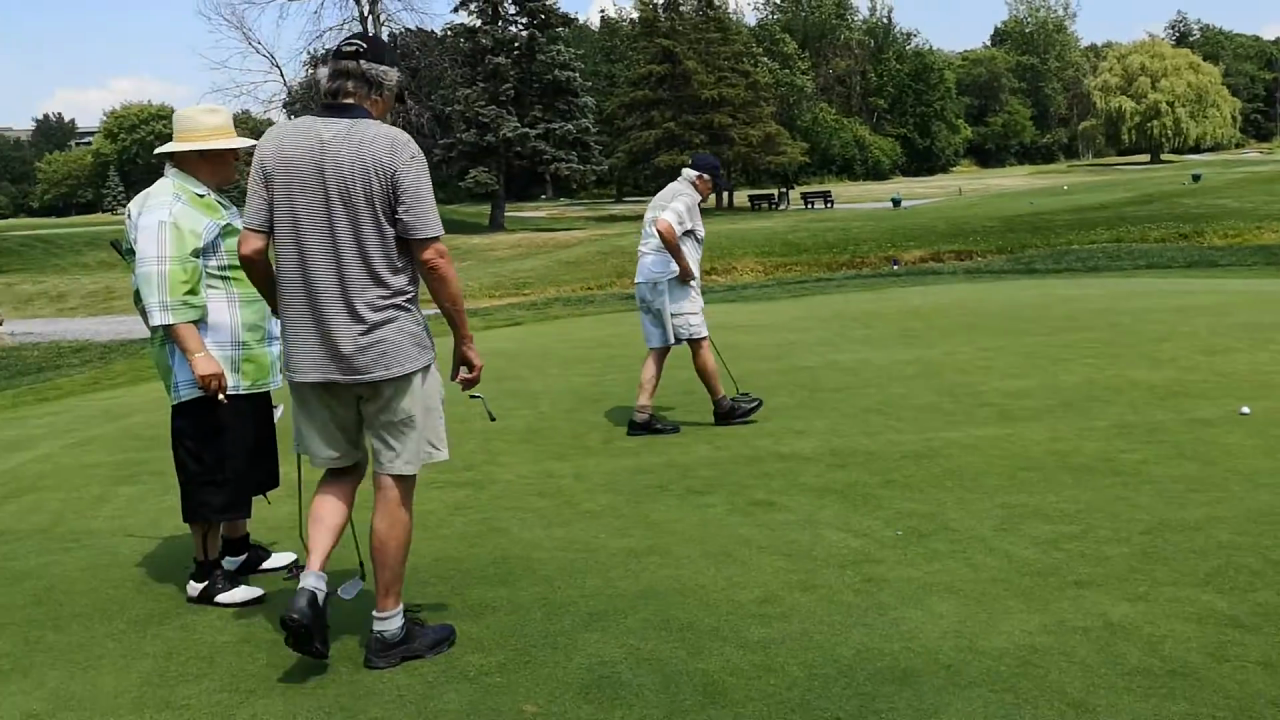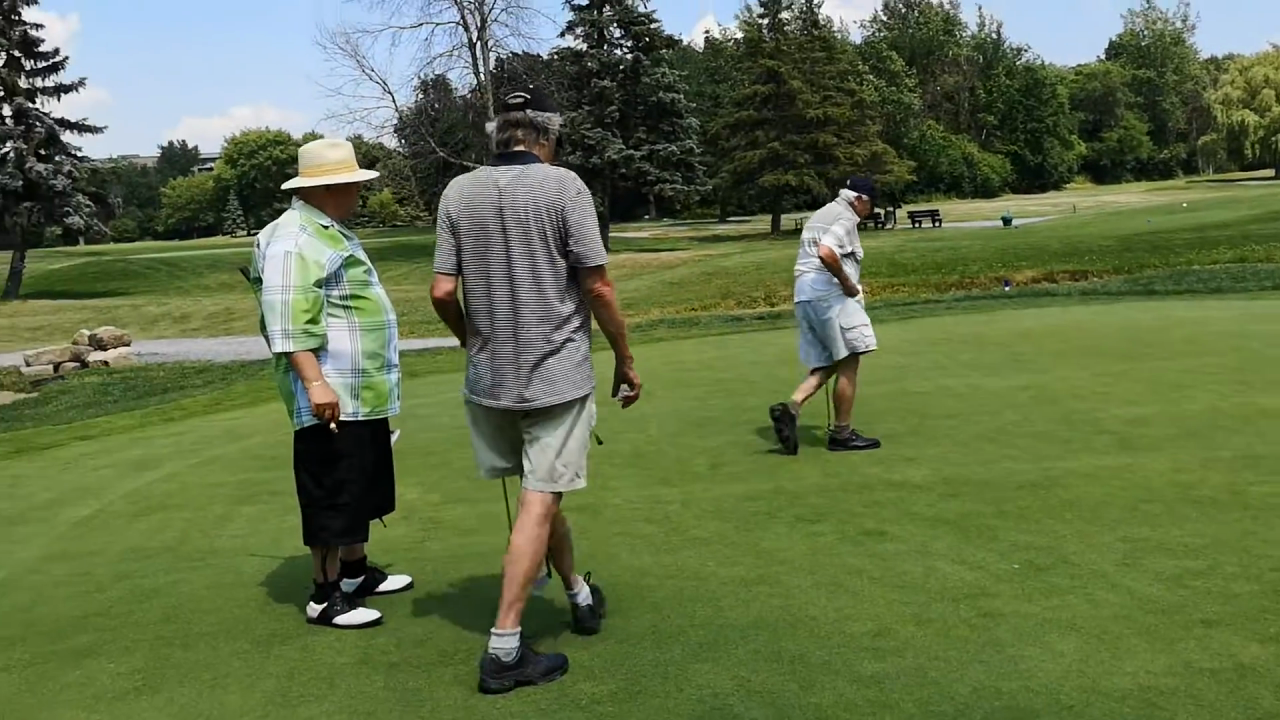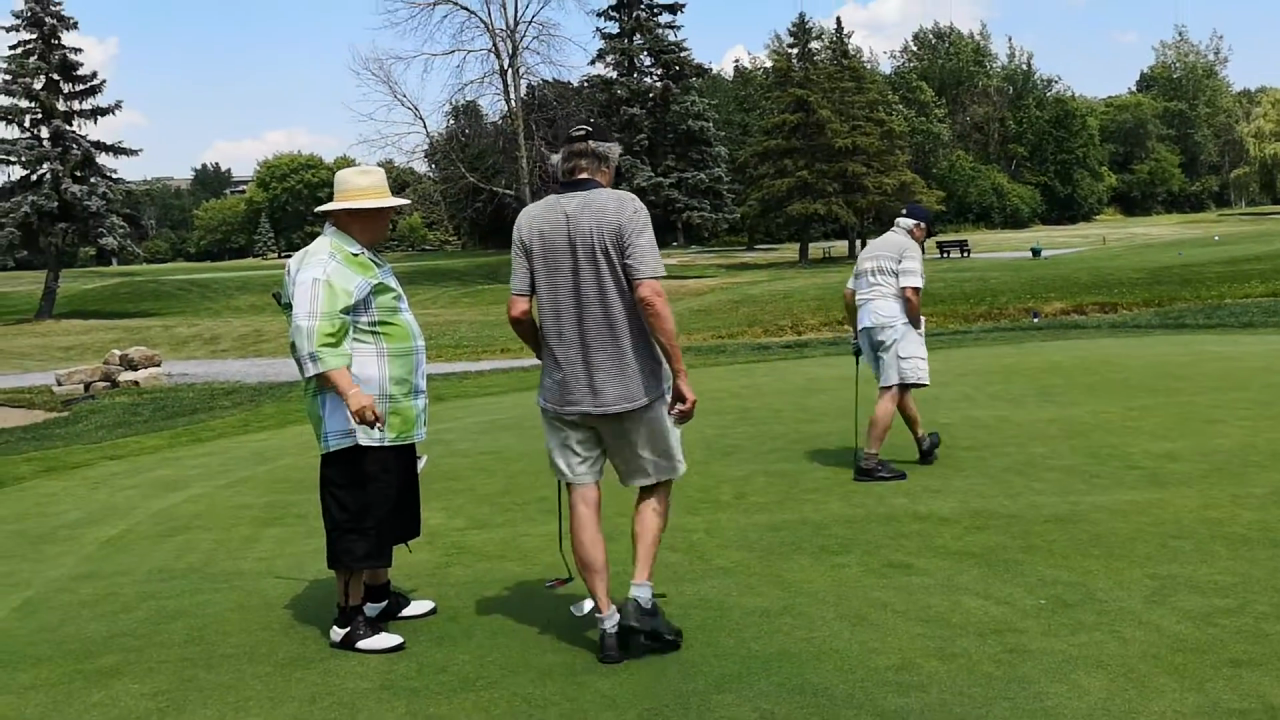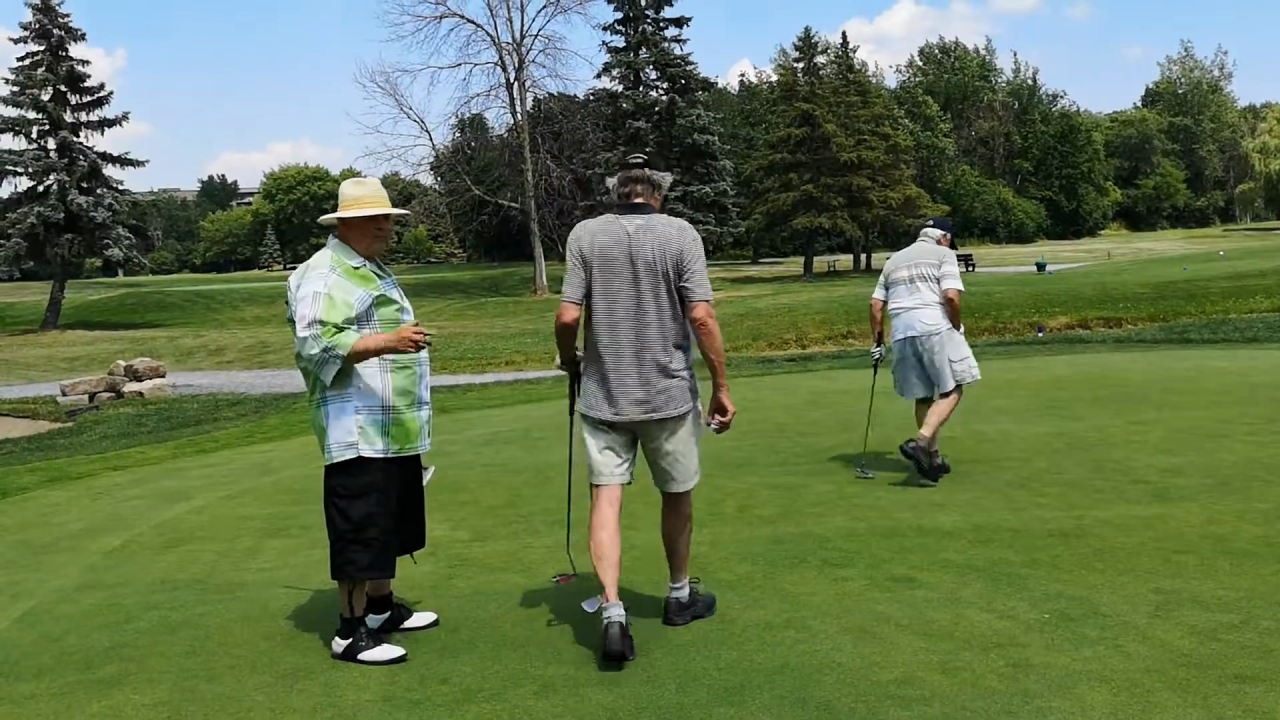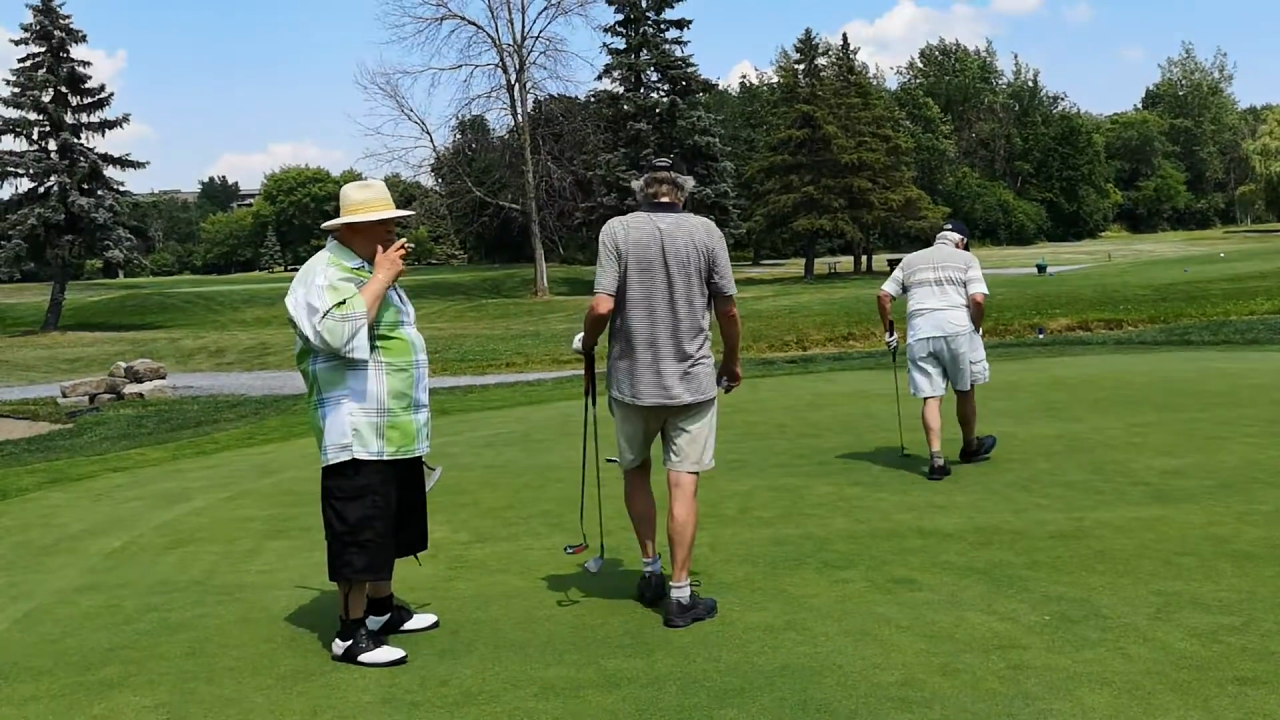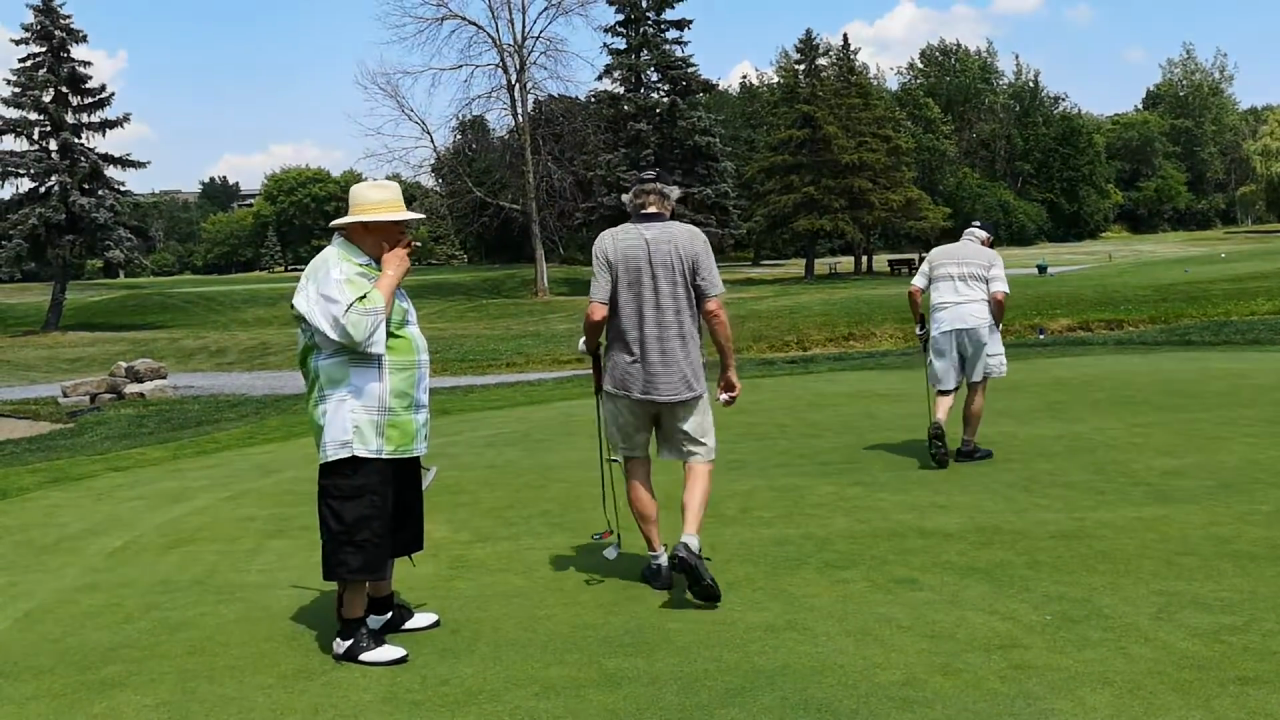
dt=0.4s
person 1, frame 1
left shoulder: (275, 142)
right shoulder: (394, 146)
left elbow: (250, 250)
right elbow: (431, 257)
right wrist: (464, 339)
left hip: (311, 351)
right hip: (390, 347)
left knee: (340, 473)
right knee: (393, 483)
left ankle: (310, 589)
right ankle: (389, 627)
person 1, frame 2
left shoulder: (458, 192)
right shoulder: (563, 185)
left elbow: (442, 292)
right elbow: (597, 286)
right wrist: (625, 358)
left hip: (491, 380)
right hip: (558, 374)
left knee: (540, 491)
right knee: (539, 501)
left ankle: (580, 596)
right ankle: (504, 647)
person 1, frame 3
left shoulder: (530, 219)
right shoulder: (625, 207)
left elbow: (518, 311)
right elbow: (650, 297)
right wrist: (680, 372)
left hip: (564, 389)
right hip: (630, 384)
left knee: (583, 501)
right knee: (655, 487)
left ankle: (605, 619)
right ankle: (639, 600)
person 1, frame 4
left shoulder: (585, 234)
right shoulder: (680, 233)
left elbow: (567, 316)
right elbow: (702, 318)
left wrist: (568, 359)
right wrist: (721, 386)
left hip: (604, 395)
right hip: (668, 394)
left knee: (606, 500)
right knee: (676, 496)
left ankle: (612, 615)
right ankle: (680, 595)
person 1, frame 5
left shoulder: (617, 230)
right shoulder: (706, 231)
left elbow: (602, 306)
right elbow: (728, 310)
left wrist: (586, 342)
right wrist: (732, 362)
left hip: (632, 380)
right hip: (692, 379)
left knee: (636, 474)
right knee: (683, 484)
left ankle: (651, 569)
right ankle: (679, 595)
person 1, frame 6
left shoulder: (608, 241)
right shoulder: (691, 237)
left elbow: (597, 314)
right elbow: (713, 310)
left wrist: (590, 345)
right wrist: (729, 368)
left hip: (626, 377)
right hip: (683, 377)
left knee: (637, 467)
right knee: (699, 462)
left ankle: (657, 560)
right ankle: (689, 543)
person 2, frame 1
left shoulder: (207, 201)
right shoulder: (167, 207)
right elbow: (166, 294)
right wrist: (198, 354)
left hip: (242, 367)
right hip: (210, 371)
left knee: (239, 466)
right knee: (212, 473)
left ankle: (238, 552)
right ankle: (206, 575)
person 2, frame 2
left shoulder: (329, 232)
right shoulder: (294, 238)
right elbow: (288, 320)
right wrist: (314, 382)
left hip: (362, 392)
right hip: (331, 394)
left knee: (359, 490)
right knee: (331, 496)
left ankle: (356, 573)
right ankle: (326, 596)
person 2, frame 3
left shoulder: (364, 257)
right shoulder: (324, 263)
right elbow: (315, 341)
right wrist: (352, 393)
left hip: (389, 416)
right hip: (356, 420)
left knee: (384, 512)
right knee: (357, 517)
left ankle: (379, 596)
right ankle: (349, 621)
person 2, frame 4
left shoulder: (372, 269)
right shoulder: (324, 274)
right elbow: (319, 343)
right wrist: (387, 341)
left hip: (394, 426)
right hip: (359, 429)
left knee: (386, 522)
right knee: (360, 529)
left ankle: (381, 608)
right ankle: (351, 632)
person 2, frame 5
left shoulder: (370, 269)
right shoulder: (325, 272)
right elbow: (341, 333)
right wrist: (381, 280)
left hip: (394, 430)
right hip: (356, 432)
left knee: (389, 524)
right knee: (359, 530)
left ankle: (382, 609)
right ankle: (352, 634)
person 2, frame 6
left shoulder: (371, 267)
right shoulder: (332, 269)
right elbow: (361, 329)
right wrist: (391, 277)
left hip: (393, 428)
right hip: (356, 430)
left knee: (389, 523)
right knee: (357, 529)
left ankle: (383, 608)
right ankle: (352, 632)
person 3, frame 1
left shoulder: (667, 194)
right shoulder: (685, 197)
right elbow: (665, 229)
right wrist: (685, 266)
left hip: (649, 278)
right hip: (670, 278)
left knee: (659, 348)
right knee: (700, 343)
left ankle: (641, 416)
right ankle: (724, 406)
person 3, frame 2
left shoulder: (820, 215)
right shoulder: (845, 218)
right elbow: (826, 254)
right wrist: (847, 284)
left hip: (805, 296)
right hip: (832, 295)
left knee: (828, 365)
right knee: (848, 363)
left ankle: (789, 407)
right ankle: (841, 432)
person 3, frame 3
left shoulder: (870, 247)
right shoulder: (909, 247)
left elbow: (850, 293)
right elbow: (910, 294)
left wrist: (856, 331)
right wrist: (918, 325)
left hip: (867, 324)
right hip: (895, 323)
left knee: (901, 386)
right knee: (892, 391)
left ankle: (924, 442)
right ankle: (869, 462)
person 3, frame 4
left shoulder: (894, 260)
right shoulder: (944, 254)
left elbow: (875, 304)
right elbow: (952, 296)
left wrist: (878, 341)
right wrist: (957, 327)
left hip: (902, 334)
right hip: (935, 329)
left knee: (924, 398)
right knee: (951, 393)
left ankle: (933, 460)
right ankle: (920, 442)
person 3, frame 5
left shoulder: (910, 260)
right shoulder: (966, 259)
left elbow: (883, 296)
right elbow: (978, 300)
left wrist: (889, 331)
right wrist: (976, 329)
left hip: (921, 334)
right hip: (957, 330)
left knee: (931, 397)
right knee: (965, 391)
left ankle: (937, 460)
right ankle: (970, 446)
person 3, frame 6
left shoulder: (936, 253)
right shoulder: (990, 256)
left elbow: (914, 291)
right elbow: (998, 298)
left wrist: (920, 324)
right wrist: (996, 325)
left hip: (942, 326)
right hip: (977, 323)
left knee: (947, 387)
right knee: (976, 386)
left ankle: (938, 425)
right ankle: (967, 446)
